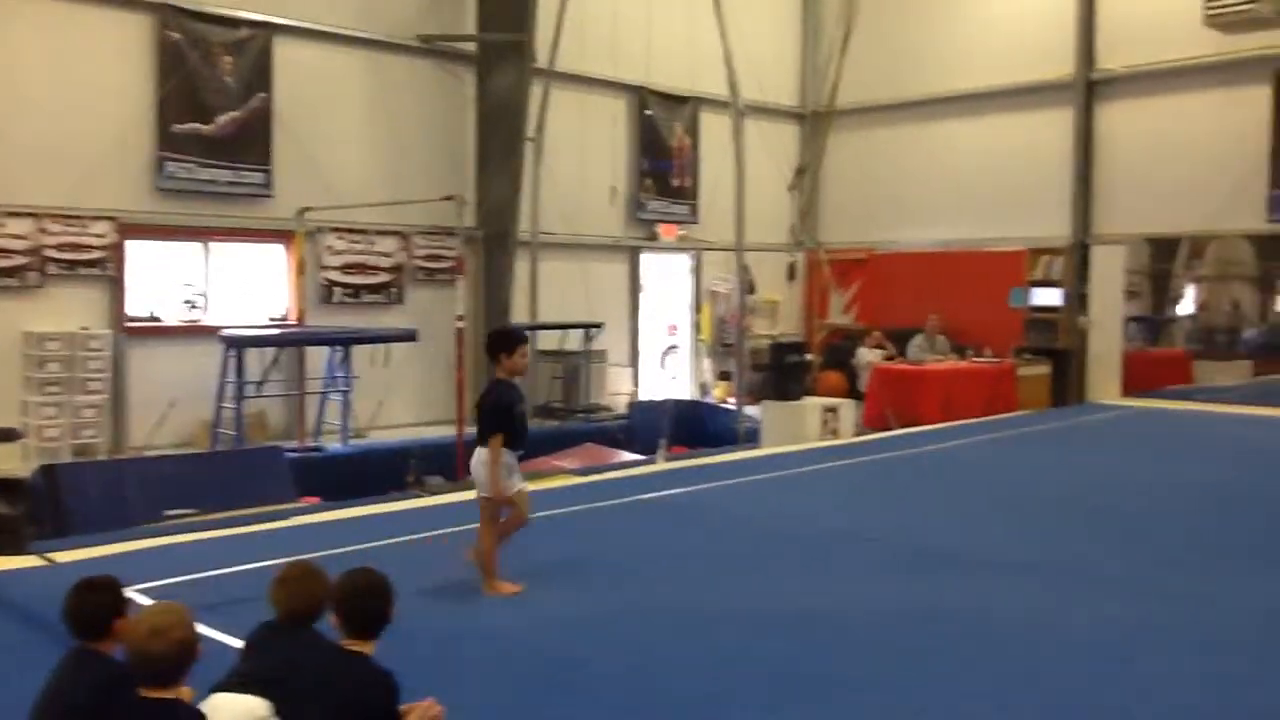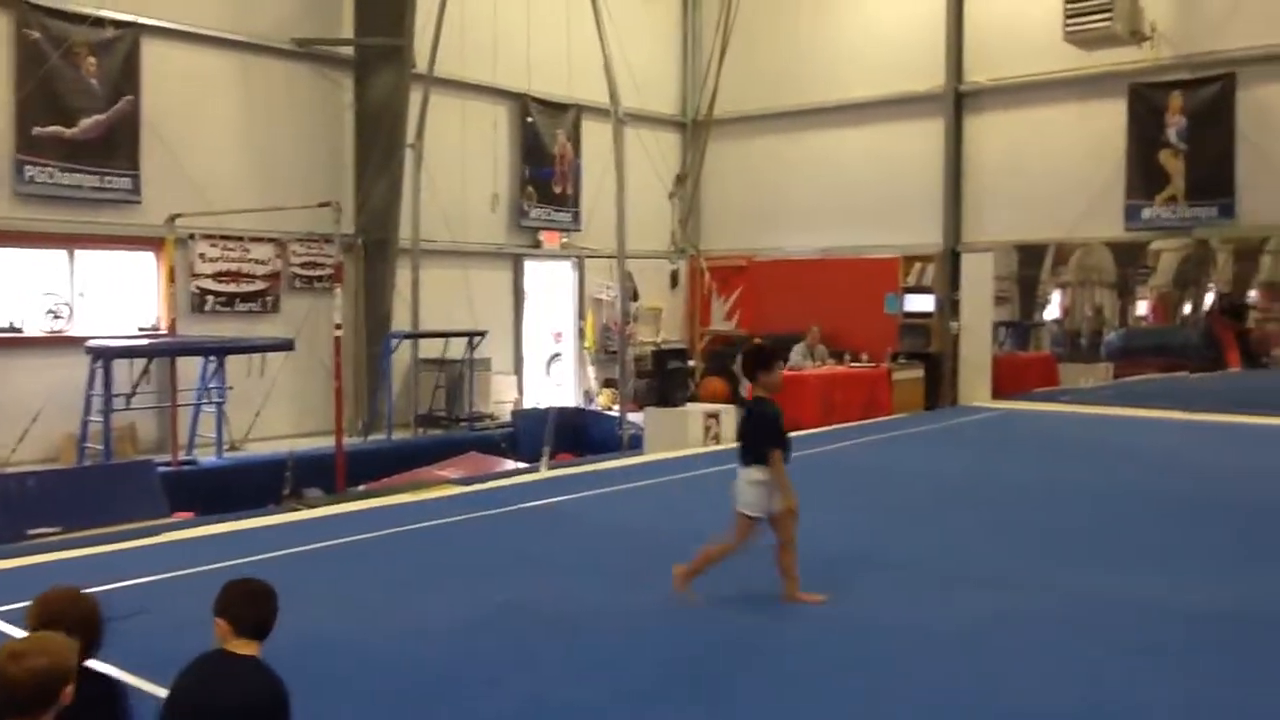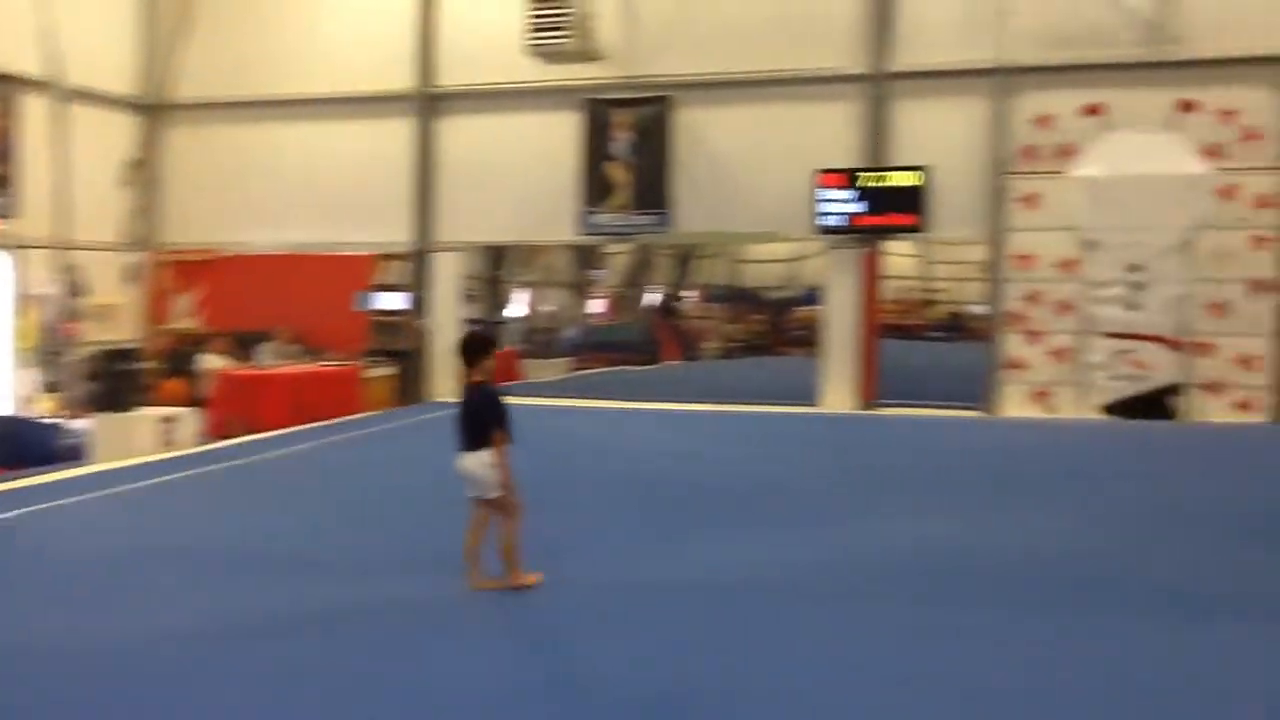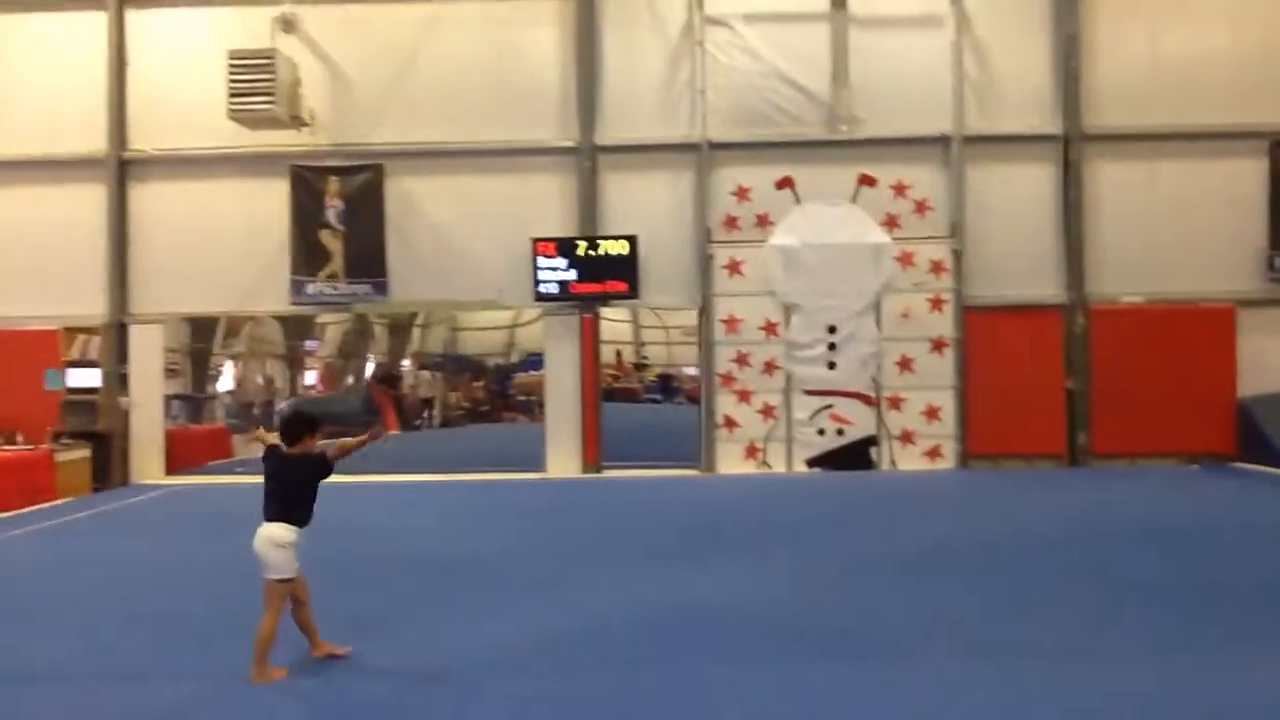
dt=1s
person 1, frame 1
left shoulder: (510, 390)
right shoulder: (497, 395)
right elbow: (494, 440)
right wrist: (496, 482)
left hip: (505, 462)
right hip: (491, 463)
left knee: (520, 516)
right knee: (489, 524)
left ankle: (481, 554)
right ankle: (490, 581)
person 1, frame 2
left shoulder: (756, 407)
right shoulder: (767, 412)
right elbow: (775, 458)
right wrist: (789, 496)
left hip: (761, 478)
right hip: (759, 481)
left knee: (788, 536)
right knee: (737, 541)
left ankle: (793, 590)
right ankle: (687, 572)
person 1, frame 3
left shoulder: (469, 392)
right shoulder: (488, 395)
right elbow: (497, 438)
right wrist: (506, 473)
left hip: (468, 459)
right hip: (485, 461)
left knee: (479, 521)
right knee: (511, 515)
left ankle: (475, 575)
right ankle: (514, 574)
person 1, frame 4
left shoulder: (275, 456)
right shoulder: (307, 464)
left elbow: (269, 439)
right elbow: (337, 449)
left wrist: (261, 435)
right wrist: (366, 439)
left hip: (271, 535)
right hip: (279, 538)
left knee: (301, 597)
right knee: (274, 609)
left ankle: (318, 646)
right ankle: (260, 670)
